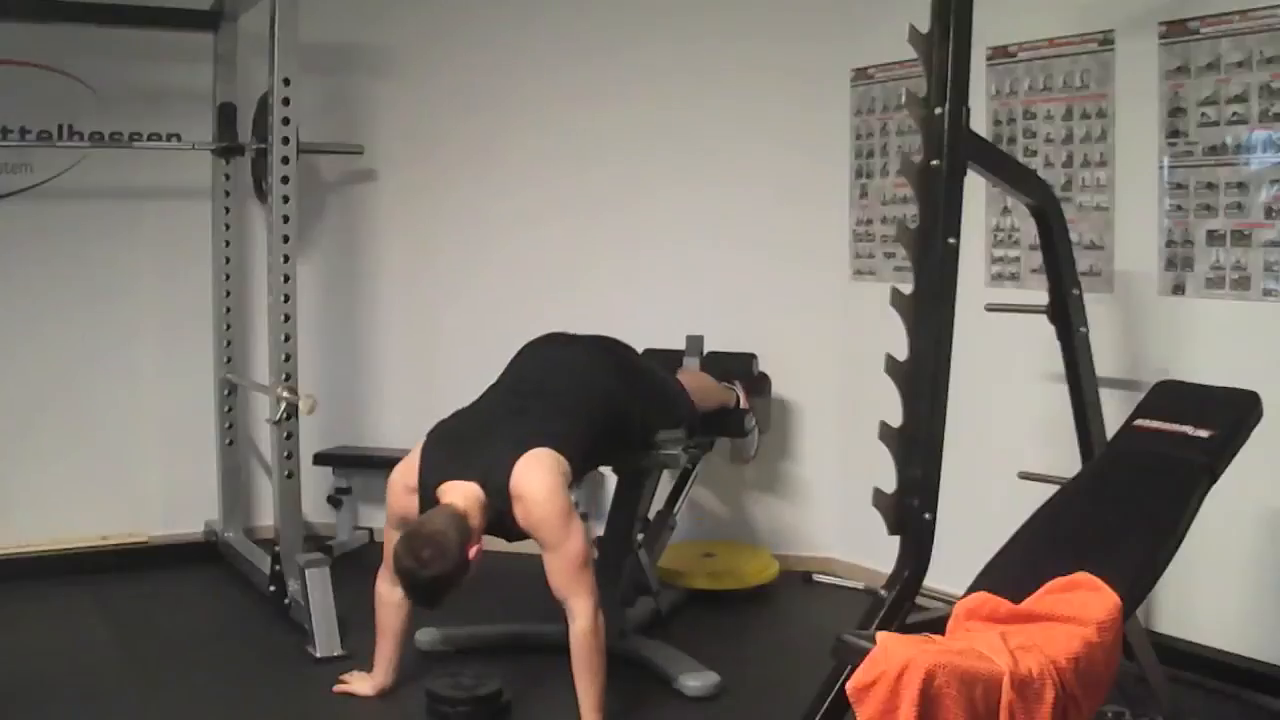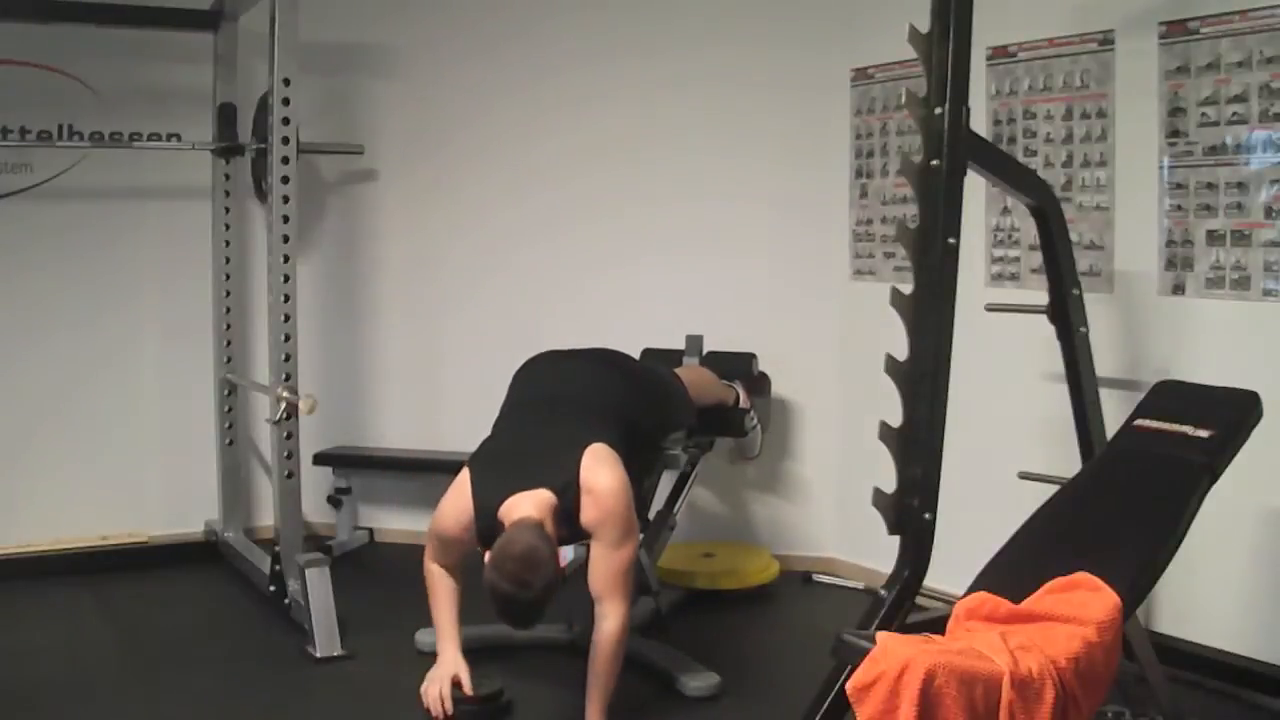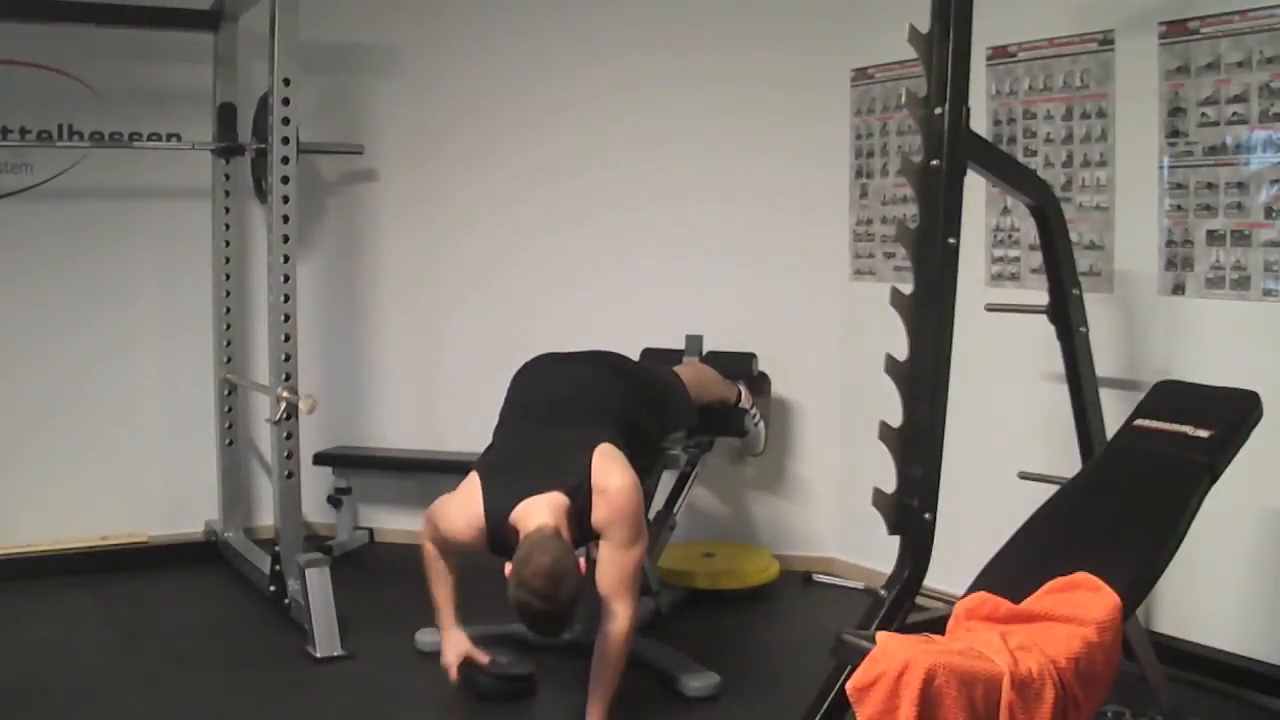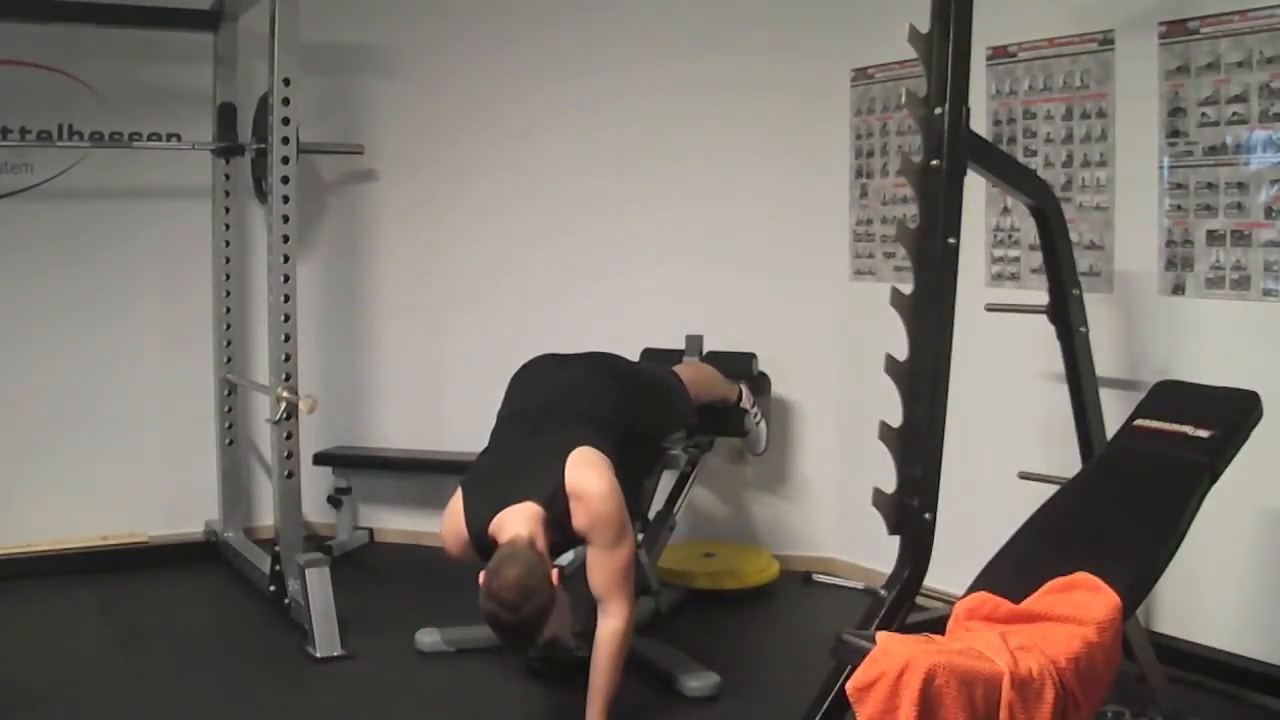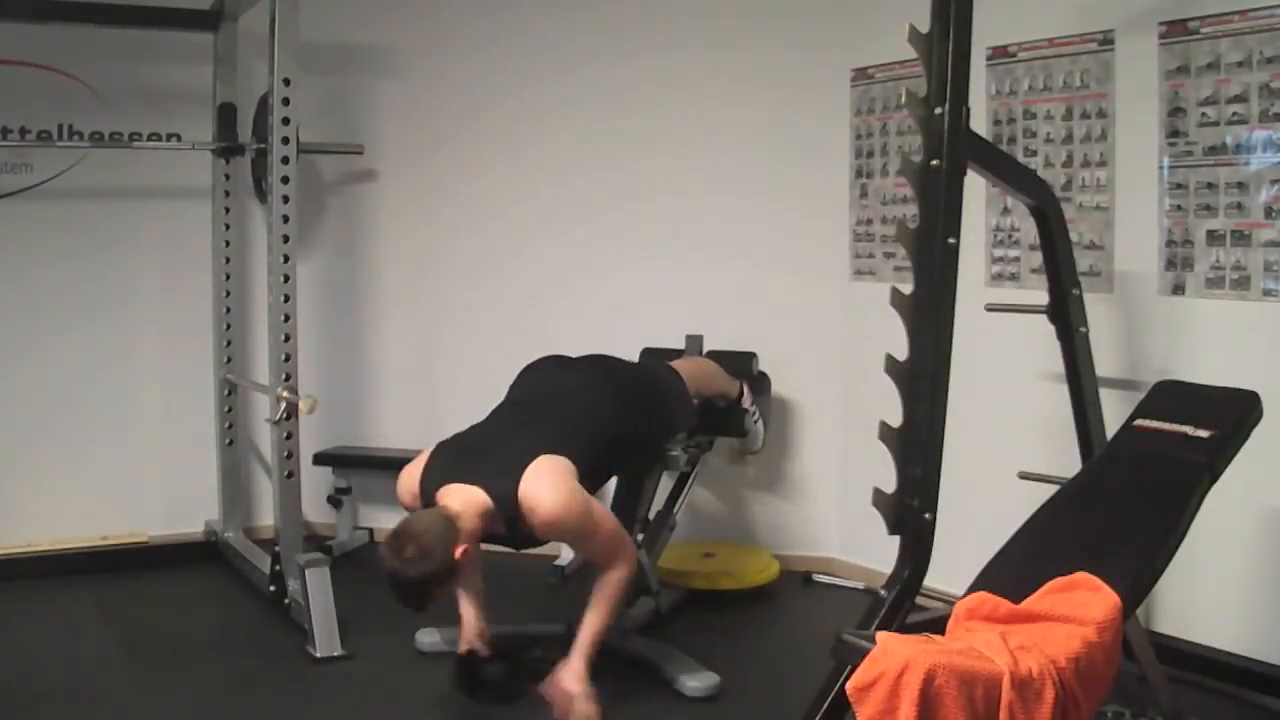
dt=1s
person 1, frame 1
left shoulder: (533, 493)
right shoulder: (408, 483)
left elbow: (583, 610)
right elbow: (391, 580)
right wrist: (381, 677)
left hip: (607, 377)
right hip: (540, 360)
left knee: (680, 402)
left ankle: (733, 398)
person 1, frame 2
left shoulder: (601, 490)
right shoulder: (457, 512)
left elbow: (612, 612)
right elbow: (439, 564)
right wrist: (448, 652)
left hip: (620, 385)
right hip: (540, 376)
left knee: (678, 385)
left ankle: (736, 398)
person 1, frame 3
left shoulder: (613, 490)
right shoulder: (466, 517)
left elbow: (618, 614)
right elbow: (432, 537)
right wrist: (451, 629)
left hip: (620, 384)
right hip: (538, 379)
left knee: (679, 385)
left ankle: (737, 397)
person 1, frame 4
left shoulder: (591, 494)
right shoulder: (459, 530)
left elbow: (615, 612)
right wrist: (554, 605)
left hip: (615, 387)
right hip: (536, 381)
left knee: (680, 386)
left ankle: (738, 396)
person 1, frame 5
left shoulder: (546, 502)
right shoulder: (413, 486)
left elbow: (622, 560)
right elbow: (460, 538)
left wrist: (578, 665)
right wrist: (472, 616)
left hip: (611, 396)
right hip: (541, 379)
left ankle: (739, 395)
